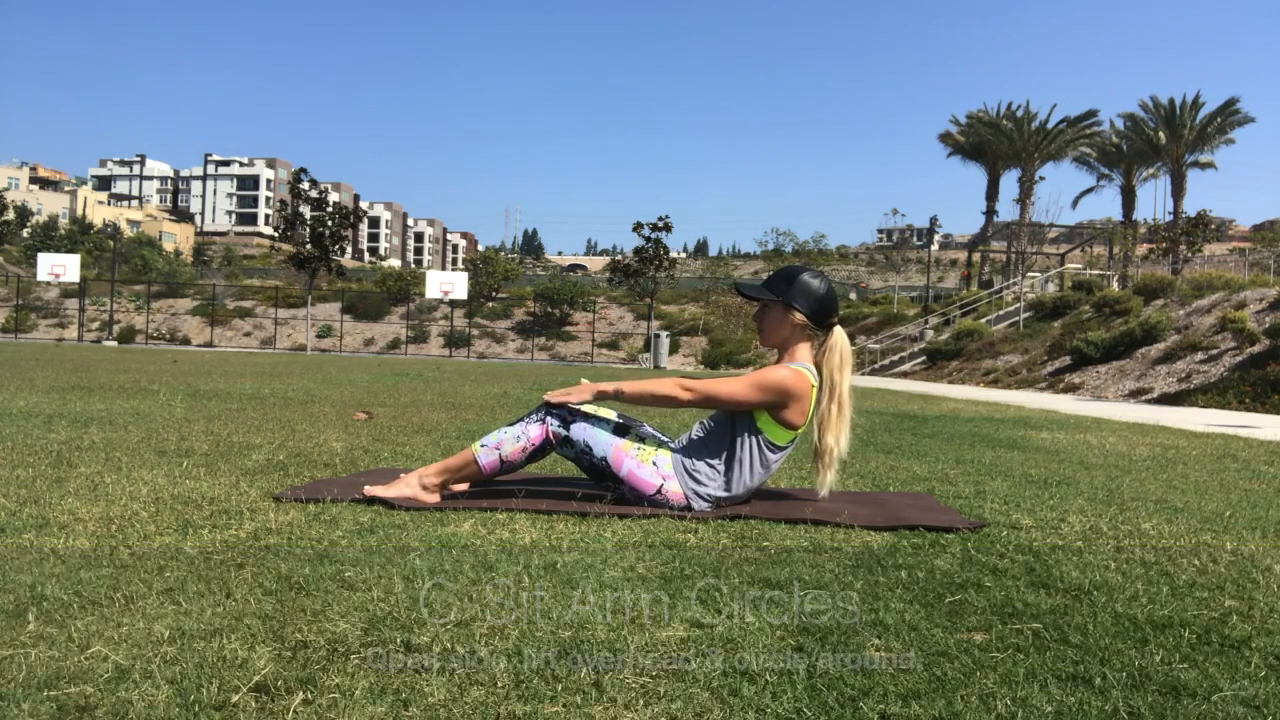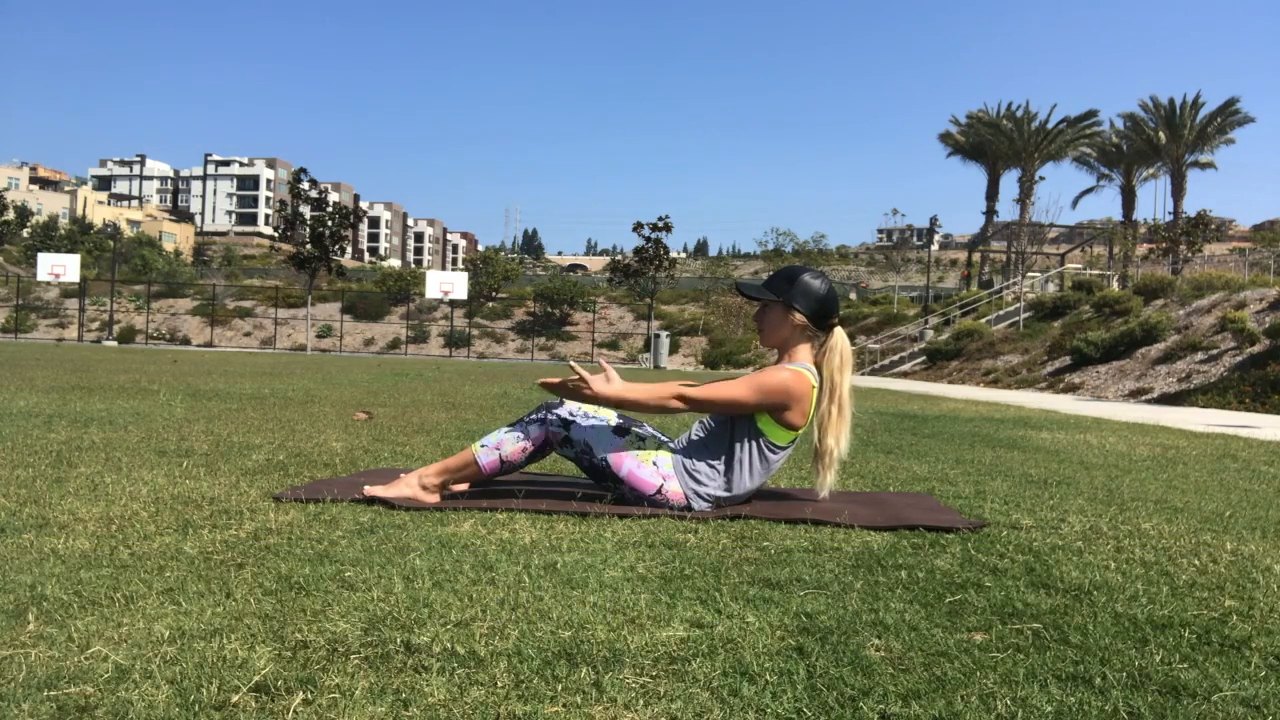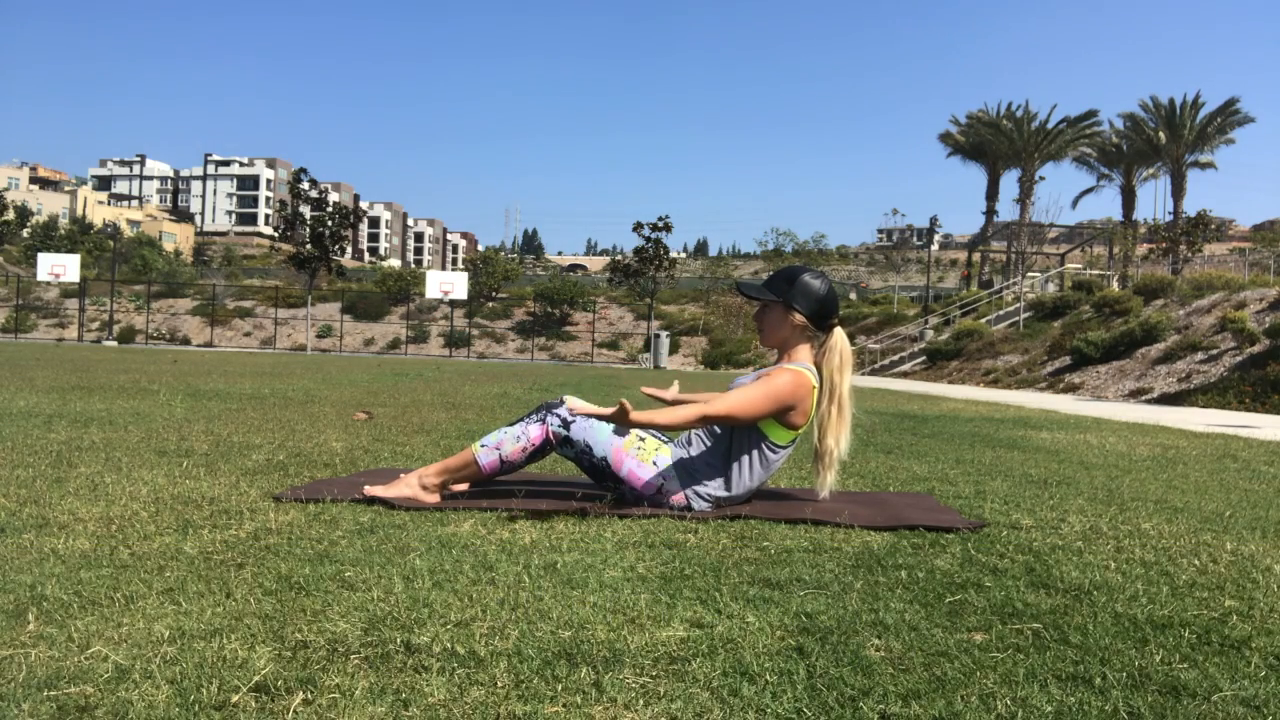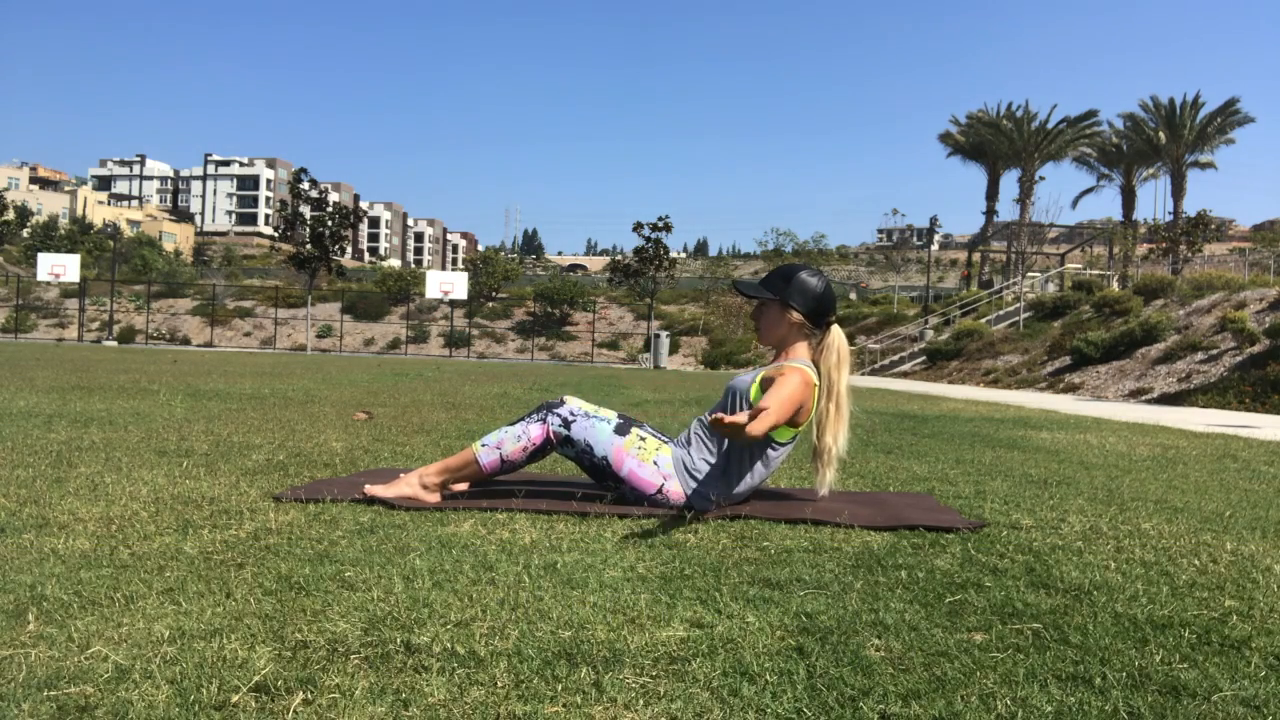
dt=0.3s
person 1, frame 1
left shoulder: (789, 381)
right shoulder: (786, 374)
left elbow: (685, 392)
right elbow: (703, 395)
left wrist: (603, 389)
right wrist: (605, 392)
left hip: (682, 487)
right hip: (682, 465)
left knee: (556, 420)
right knee: (566, 413)
left ankle: (430, 480)
right ankle: (457, 474)
person 1, frame 2
left shoulder: (790, 382)
right shoulder: (785, 375)
left elbow: (683, 398)
right elbow: (703, 392)
left wrist: (604, 395)
right wrist: (621, 388)
left hip: (683, 487)
right hip: (683, 466)
left knee: (557, 419)
right knee: (564, 413)
left ankle: (430, 480)
right ankle: (455, 474)
person 1, frame 3
left shoulder: (793, 382)
right shoulder: (785, 374)
left elbow: (705, 416)
left wrist: (636, 417)
right wrist: (676, 397)
left hip: (684, 489)
right hip: (683, 465)
left knee: (556, 421)
right knee: (562, 411)
left ankle: (429, 480)
right ankle: (455, 475)
person 1, frame 4
left shoulder: (795, 378)
right shoulder: (787, 370)
left elbow: (761, 423)
left wrist: (745, 423)
left hip: (685, 485)
right hip: (681, 463)
left knee: (555, 421)
right knee: (565, 408)
left ankle: (429, 480)
right ankle: (453, 474)
